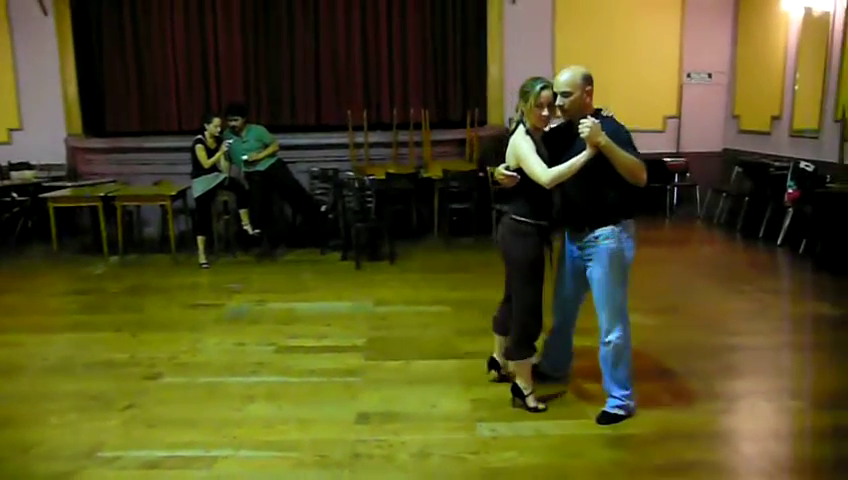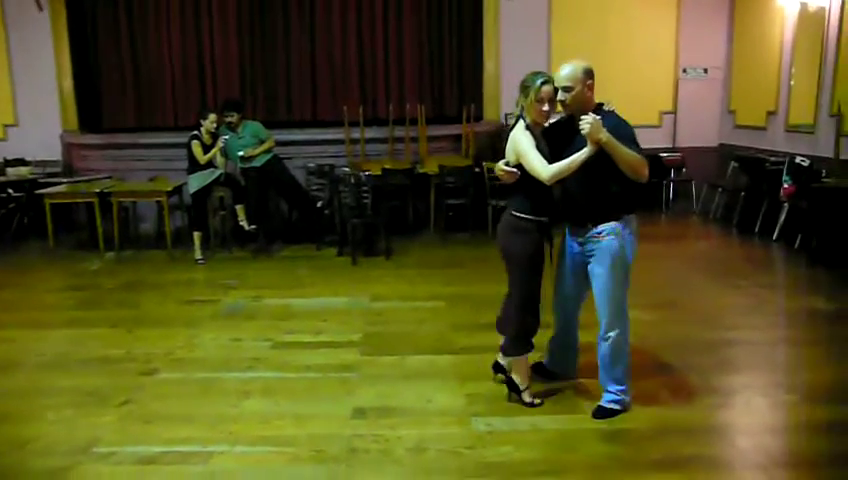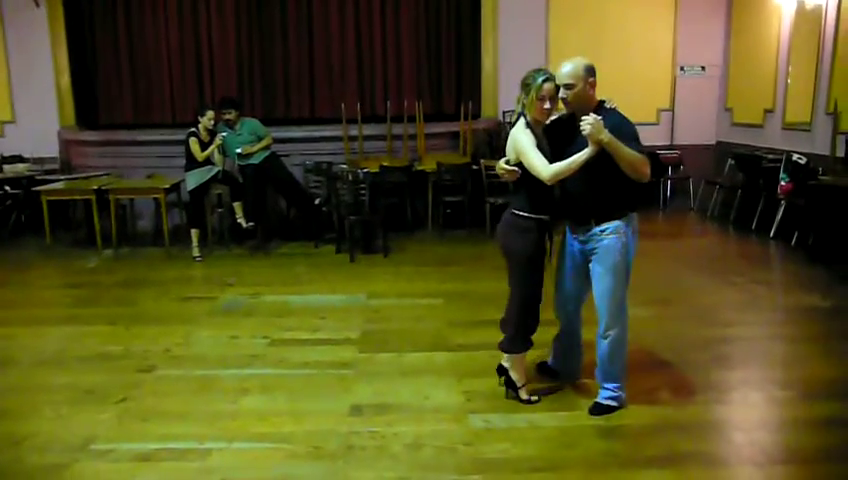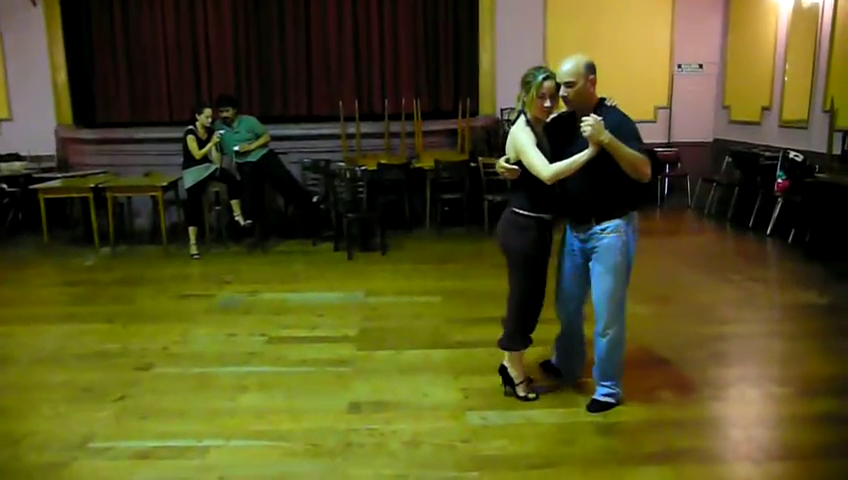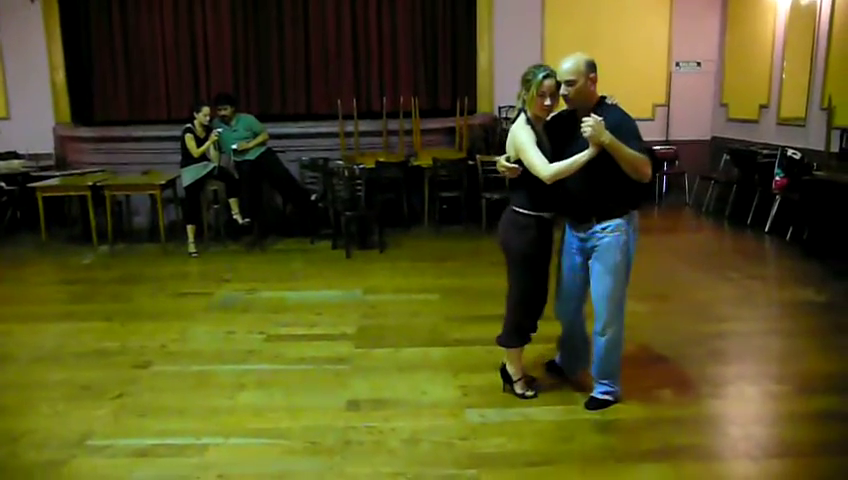
dt=0.1s
person 1, frame 1
left shoulder: (610, 129)
right shoulder: (558, 135)
left elbow: (640, 177)
left wrist: (602, 143)
right wrist: (505, 172)
left hip: (608, 237)
right hip: (574, 236)
left knee: (611, 320)
right knee: (563, 308)
left ankle: (621, 399)
right ankle: (554, 366)
person 1, frame 2
left shoulder: (612, 124)
right shoulder: (559, 130)
left elbow: (641, 173)
left wrist: (604, 139)
right wrist: (506, 168)
left hip: (609, 233)
right hip: (574, 232)
left knee: (611, 318)
right knee: (565, 306)
left ankle: (616, 394)
right ankle: (560, 365)
person 1, frame 3
left shoulder: (614, 122)
right shoulder: (560, 127)
left elbow: (643, 172)
left wrist: (605, 139)
right wrist: (507, 166)
left hip: (611, 231)
right hip: (575, 230)
left knee: (610, 315)
right knee: (565, 305)
left ankle: (612, 390)
right ankle: (564, 366)
person 1, frame 4
left shoulder: (615, 120)
right shoulder: (560, 125)
left elbow: (644, 173)
left wrist: (606, 139)
right wrist: (507, 164)
left hip: (611, 230)
right hip: (575, 229)
left knee: (608, 314)
right knee: (567, 305)
left ankle: (609, 388)
right ankle: (567, 365)
person 1, frame 5
left shoulder: (616, 119)
right shoulder: (560, 123)
left elbow: (644, 173)
left wrist: (606, 140)
right wrist: (507, 163)
left hip: (611, 229)
right hip: (574, 228)
left knee: (606, 313)
right knee: (566, 306)
left ankle: (607, 386)
right ankle: (570, 362)
person 2, frame 1
left shoulder: (541, 136)
right shoulder: (521, 141)
right elbow: (547, 179)
right wrist: (588, 152)
left hip: (527, 230)
right hip: (521, 232)
left knee: (515, 299)
right knee: (527, 308)
left ankle: (498, 358)
right ankle: (523, 387)
person 2, frame 2
left shoulder: (542, 131)
right shoulder: (521, 136)
right elbow: (547, 175)
right wrist: (590, 148)
left hip: (528, 227)
right hip: (521, 228)
left knee: (518, 296)
right knee: (524, 304)
left ankle: (504, 361)
right ankle: (519, 382)
person 2, frame 3
left shoulder: (544, 129)
right shoulder: (522, 134)
right elbow: (548, 174)
right wrist: (591, 149)
left hip: (534, 226)
right hip: (521, 227)
left knee: (525, 299)
right knee: (524, 301)
left ankle: (508, 364)
right ankle: (517, 380)
person 2, frame 4
left shoulder: (545, 127)
right shoulder: (522, 132)
right elbow: (547, 174)
right wrist: (592, 150)
left hip: (535, 224)
right hip: (521, 225)
left knee: (530, 297)
right knee: (523, 299)
left ankle: (509, 364)
right ankle: (515, 377)
person 2, frame 5
left shoulder: (546, 126)
right shoulder: (522, 131)
right elbow: (547, 173)
right wrist: (591, 150)
left hip: (540, 224)
right hip: (521, 225)
left knee: (535, 298)
right knee: (522, 299)
left ankle: (512, 366)
right ankle: (514, 375)
person 3, frame 1
left shoulder: (218, 140)
right shoulder: (199, 142)
left elbow: (223, 165)
right elbow: (206, 164)
right wrist: (221, 152)
left hip: (216, 175)
right hip: (201, 180)
left knee: (241, 189)
right knee: (203, 216)
left ankle: (246, 224)
right ankle: (201, 254)
person 3, frame 2
left shoulder: (214, 136)
right shoulder: (195, 138)
left elbow: (218, 161)
right elbow: (202, 160)
right wrist: (216, 148)
left hip: (212, 171)
right hip: (197, 176)
left knee: (237, 185)
right knee: (199, 212)
left ankle: (242, 220)
right ankle: (197, 250)
person 3, frame 3
left shoulder: (212, 133)
right shoulder: (192, 135)
left elbow: (217, 159)
right elbow: (200, 157)
right wrist: (214, 145)
left hip: (210, 168)
right hip: (195, 173)
left knee: (235, 182)
right knee: (197, 209)
left ankle: (240, 217)
right ankle: (195, 247)
person 3, frame 4
left shoulder: (209, 130)
right shoulder: (190, 132)
left elbow: (214, 157)
right elbow: (197, 155)
right wrist: (212, 143)
left hip: (207, 166)
right hip: (192, 170)
left knee: (233, 180)
right knee: (194, 206)
left ankle: (238, 215)
right ankle: (193, 244)
person 3, frame 5
left shoulder: (208, 129)
right shoulder: (188, 131)
left elbow: (213, 155)
right elbow: (196, 153)
right wrist: (210, 141)
left hip: (206, 164)
right hip: (191, 169)
left knee: (231, 178)
right knee: (193, 205)
left ankle: (236, 214)
right ankle: (191, 243)
person 4, frame 1
left shoulder: (257, 130)
right shoulder: (227, 136)
left elbow: (275, 145)
left wrist: (260, 155)
left hip: (272, 165)
right hip: (254, 174)
left knee: (296, 192)
right knee: (261, 209)
left ankle: (320, 221)
right ankle: (272, 240)
person 4, frame 2
left shoulder: (253, 126)
right shoulder: (223, 132)
left elbow: (271, 141)
right elbow: (220, 153)
left wrist: (255, 151)
left hip: (268, 161)
right hip: (250, 170)
left knee: (292, 188)
right knee: (256, 205)
left ankle: (315, 216)
right ankle: (267, 236)
person 4, frame 3
left shoulder: (251, 123)
right shoulder: (220, 129)
left elbow: (269, 139)
left wrist: (253, 149)
left hip: (266, 158)
right hip: (247, 167)
left knee: (289, 185)
right knee: (254, 202)
left ankle: (314, 213)
right ankle: (265, 233)
person 4, frame 4
left shoulder: (248, 121)
right shoulder: (218, 127)
left elbow: (267, 136)
left wrist: (251, 146)
left hip: (263, 156)
right hip: (245, 165)
left knee: (287, 183)
right knee: (252, 200)
left ankle: (312, 210)
right ankle: (263, 231)
person 4, frame 5
left shoulder: (247, 119)
right shoulder: (216, 125)
left elbow: (265, 134)
left wrist: (249, 144)
left hip: (262, 154)
right hip: (243, 163)
left knee: (285, 181)
right knee: (251, 198)
left ankle: (310, 208)
right ankle: (261, 229)
